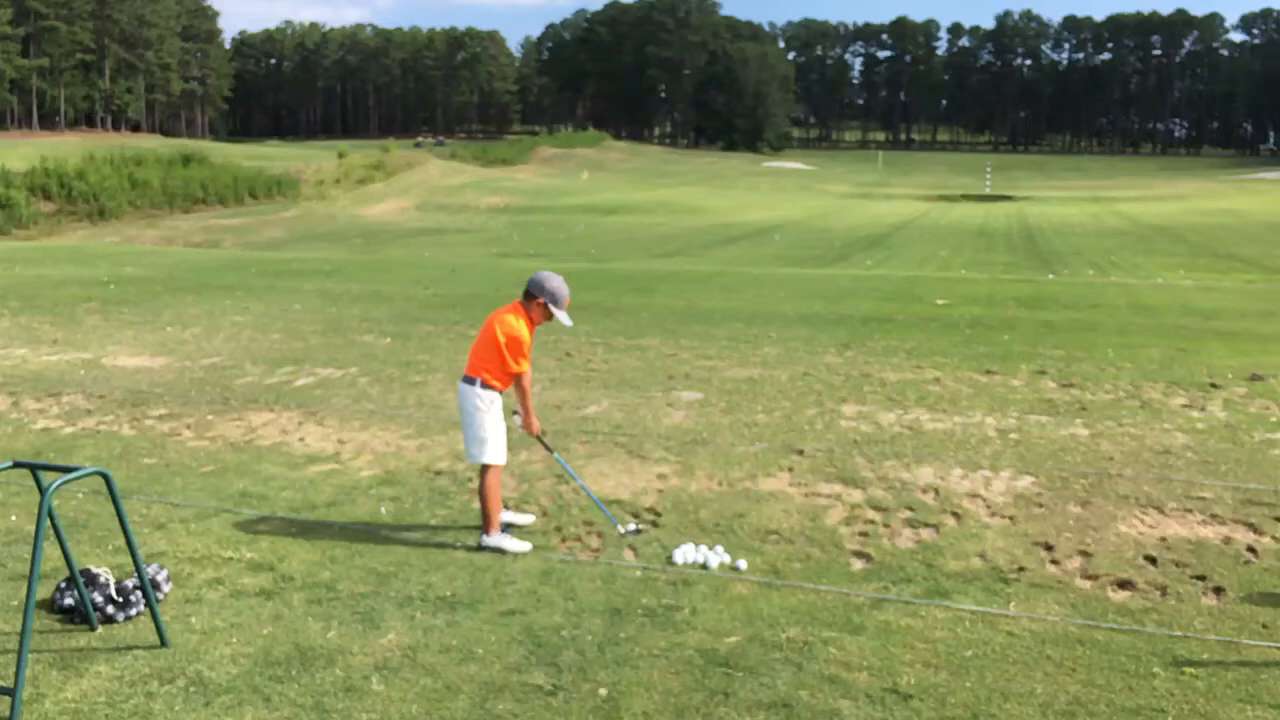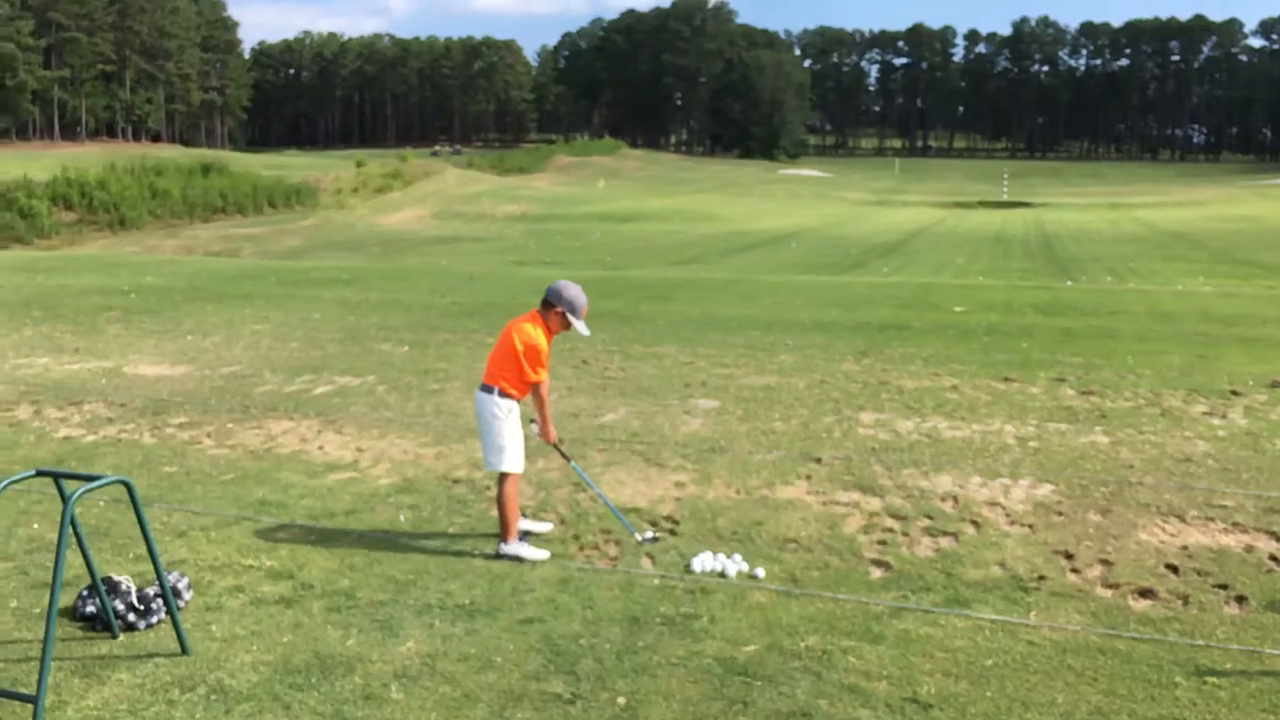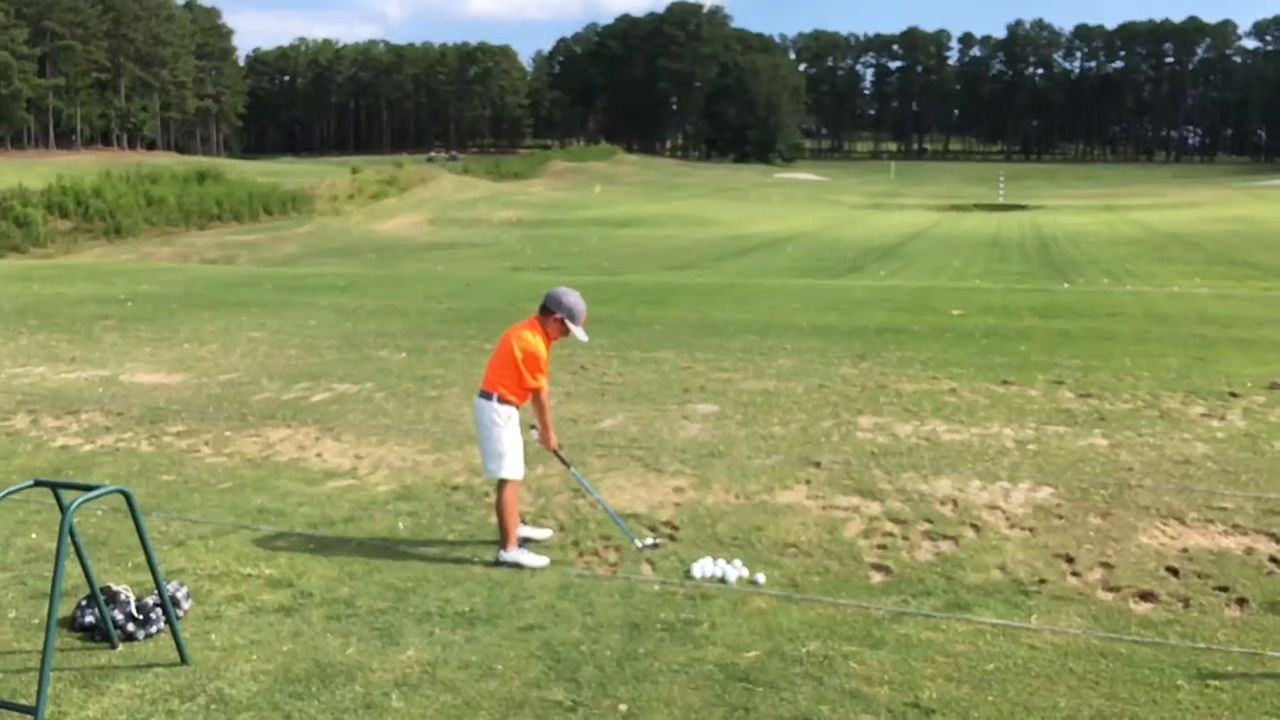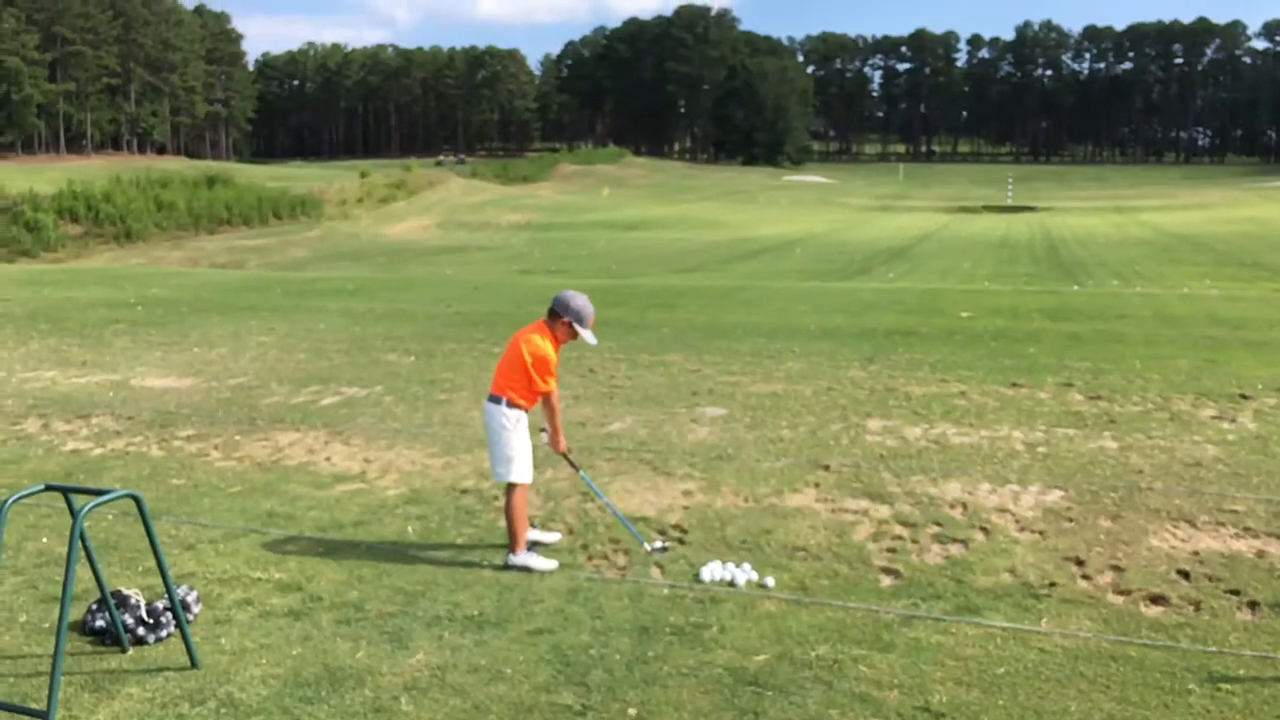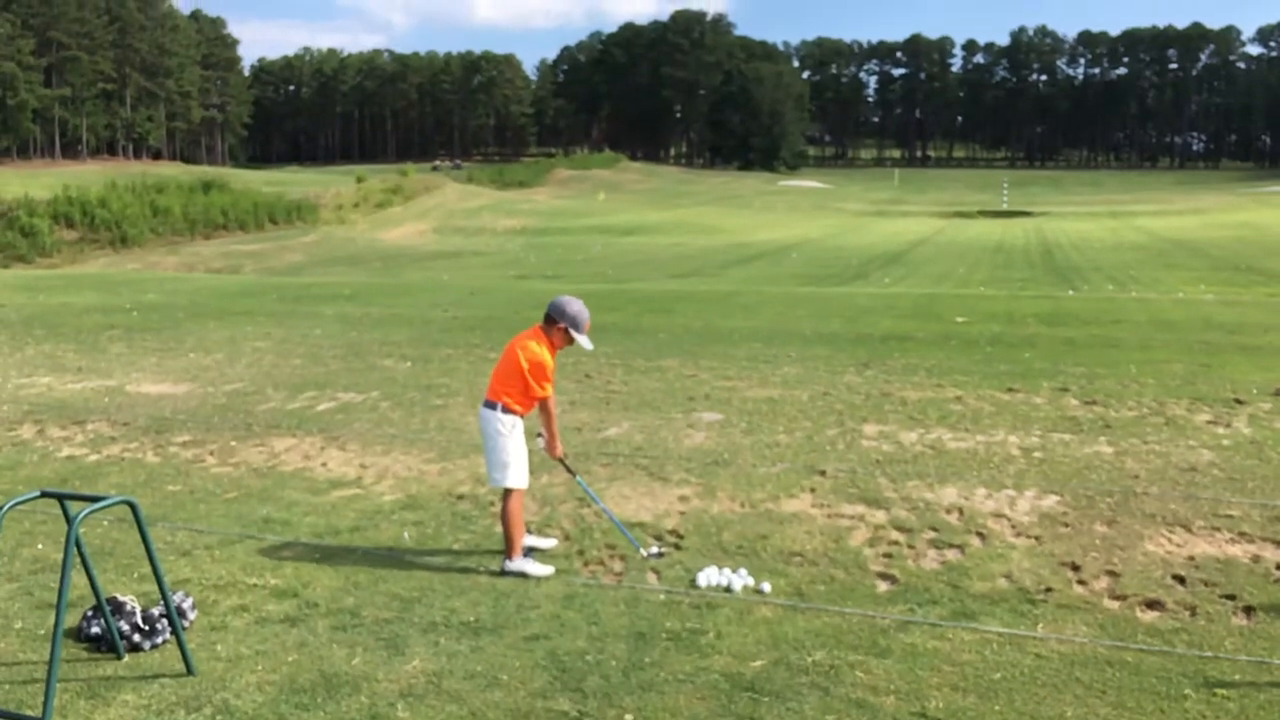
dt=0.2s
person 1, frame 1
left shoulder: (514, 315)
right shoulder: (515, 328)
left elbow: (523, 371)
right elbow: (521, 378)
left wrist: (526, 412)
right wrist: (529, 417)
left hip: (484, 390)
right hip: (482, 393)
left knee: (495, 458)
right knee: (492, 463)
left ankle: (497, 511)
right ankle: (491, 533)
person 1, frame 2
left shoulder: (532, 324)
right shoulder: (533, 337)
left elbow: (540, 380)
right elbow: (538, 388)
left wrist: (543, 420)
right wrist: (547, 425)
left hip: (501, 399)
right hip: (499, 401)
left knee: (513, 466)
right knee: (510, 471)
left ankle: (514, 520)
right ankle: (510, 541)
person 1, frame 3
left shoulder: (531, 330)
right shoulder: (532, 343)
left elbow: (539, 387)
right elbow: (539, 394)
left wrist: (543, 427)
right wrist: (547, 431)
left hip: (500, 404)
right hip: (499, 407)
left knee: (512, 472)
right knee: (509, 477)
left ankle: (514, 526)
right ankle: (509, 548)
person 1, frame 4
left shoulder: (538, 334)
right shoulder: (542, 347)
left elbow: (547, 391)
right elbow: (549, 398)
left wrist: (552, 429)
right wrist: (557, 435)
left hip: (508, 408)
right hip: (507, 411)
left knee: (521, 476)
right knee: (518, 481)
left ankle: (523, 530)
right ankle: (518, 552)
person 1, frame 5
left shoulder: (535, 339)
right shoulder: (538, 353)
left elbow: (544, 397)
right elbow: (546, 403)
left wrist: (549, 434)
right wrist: (554, 440)
left hip: (504, 414)
right hip: (504, 417)
left knee: (518, 482)
right knee: (514, 487)
left ankle: (519, 536)
right ankle: (514, 558)
